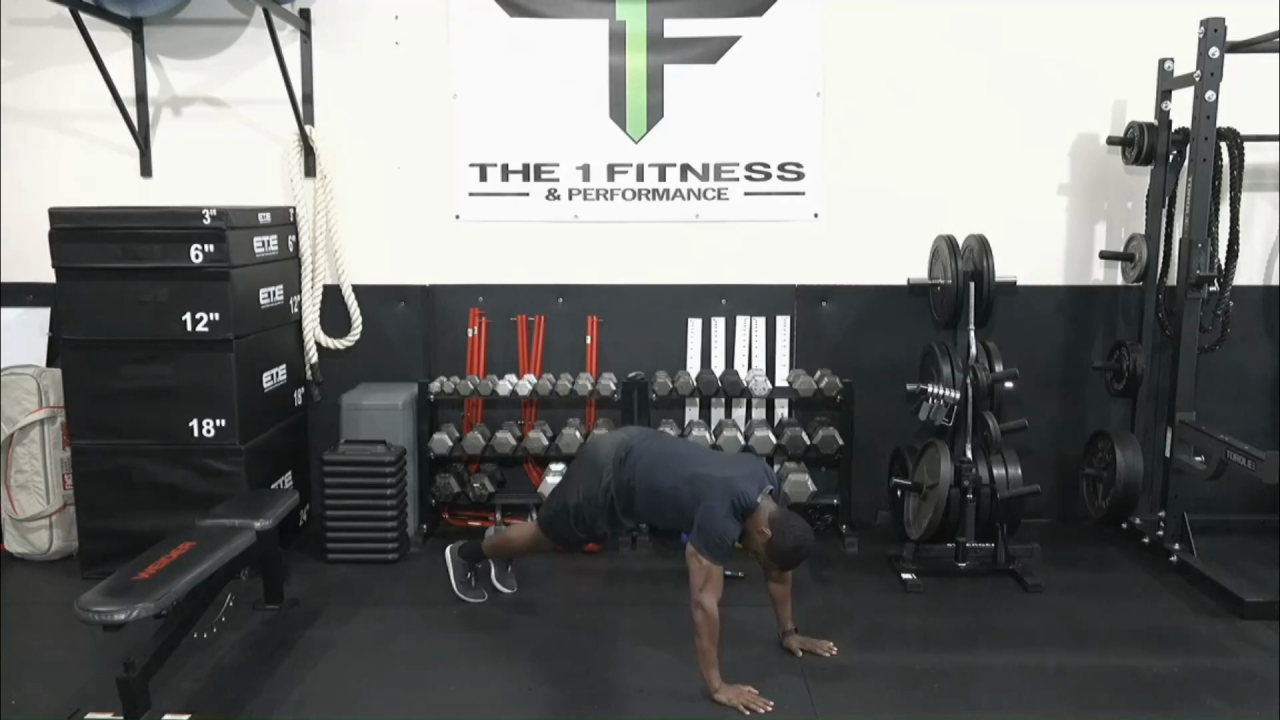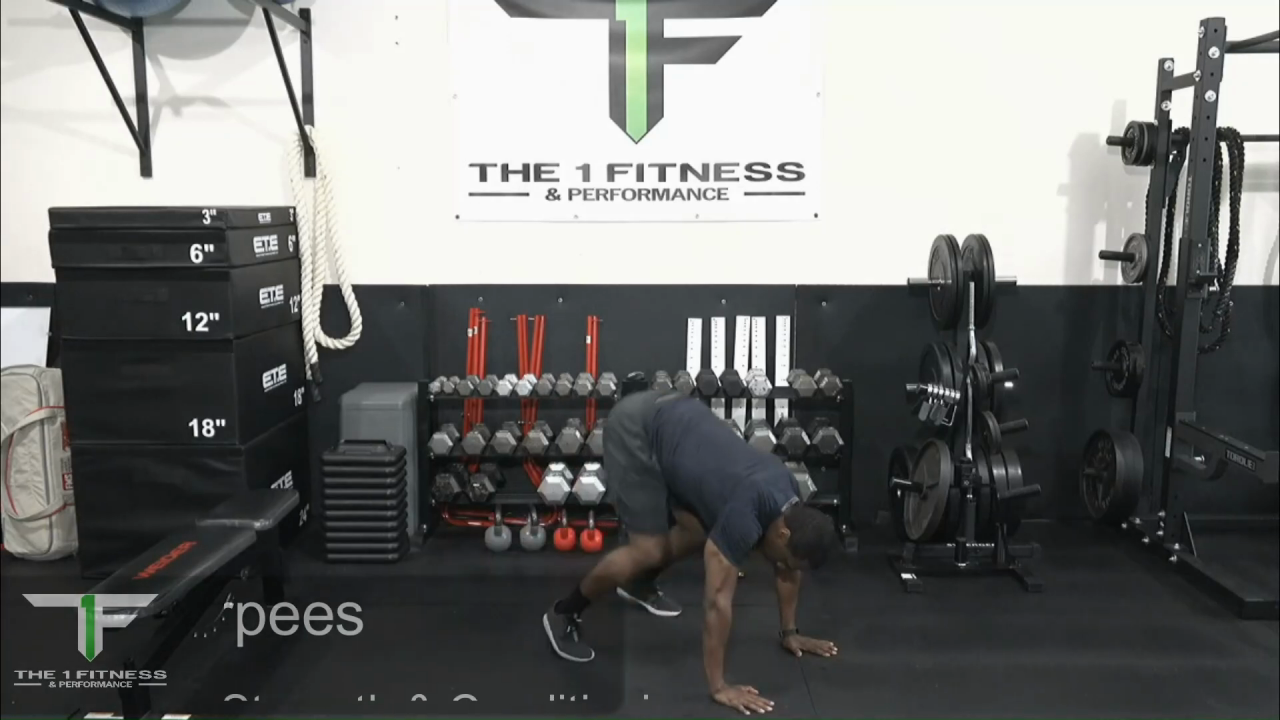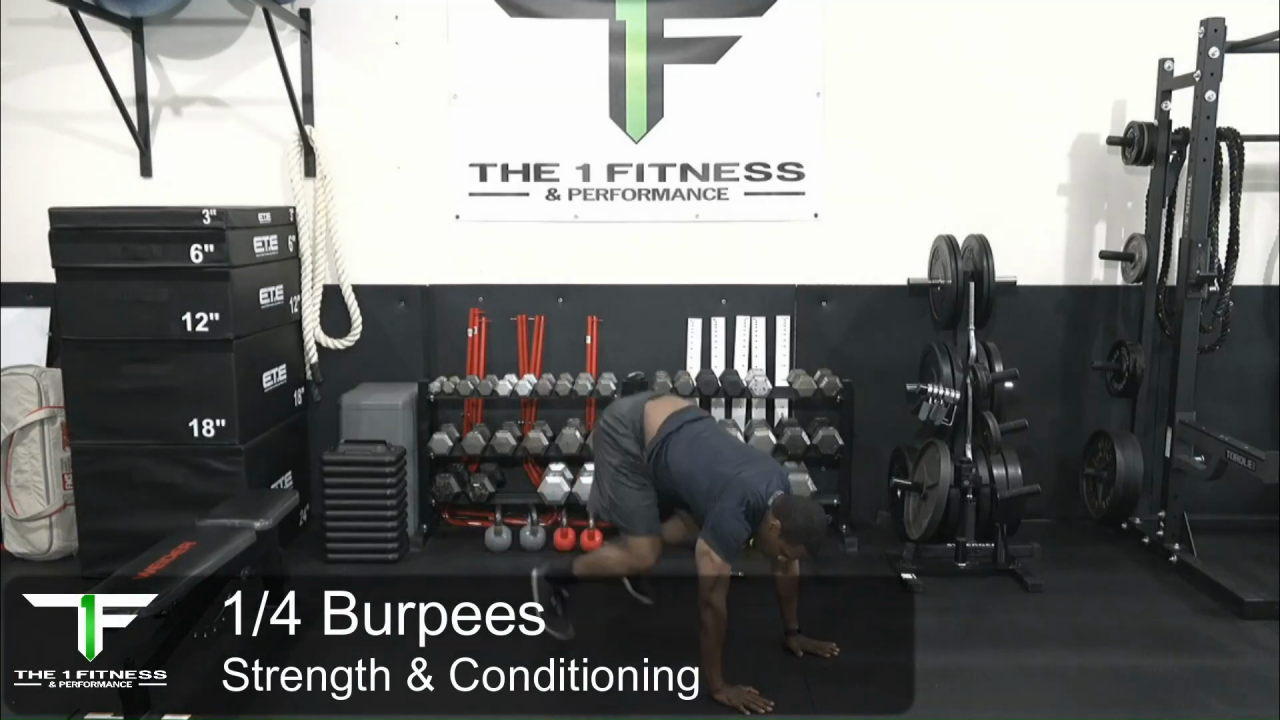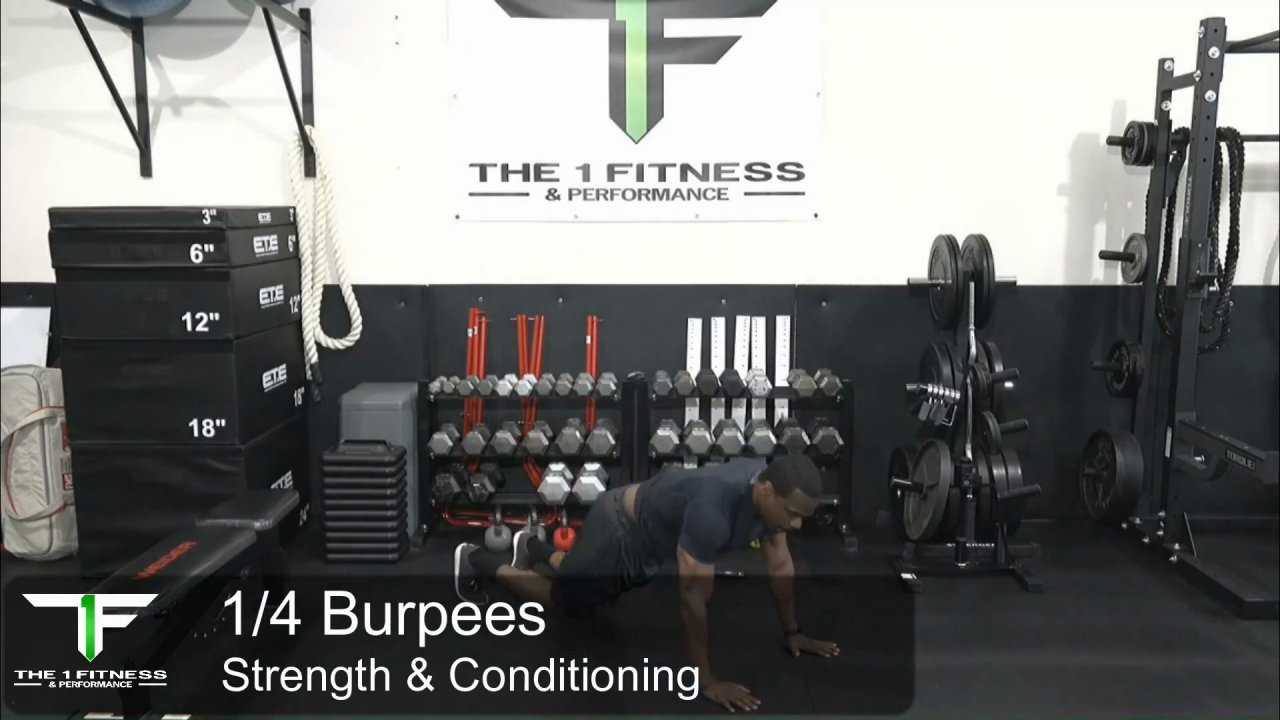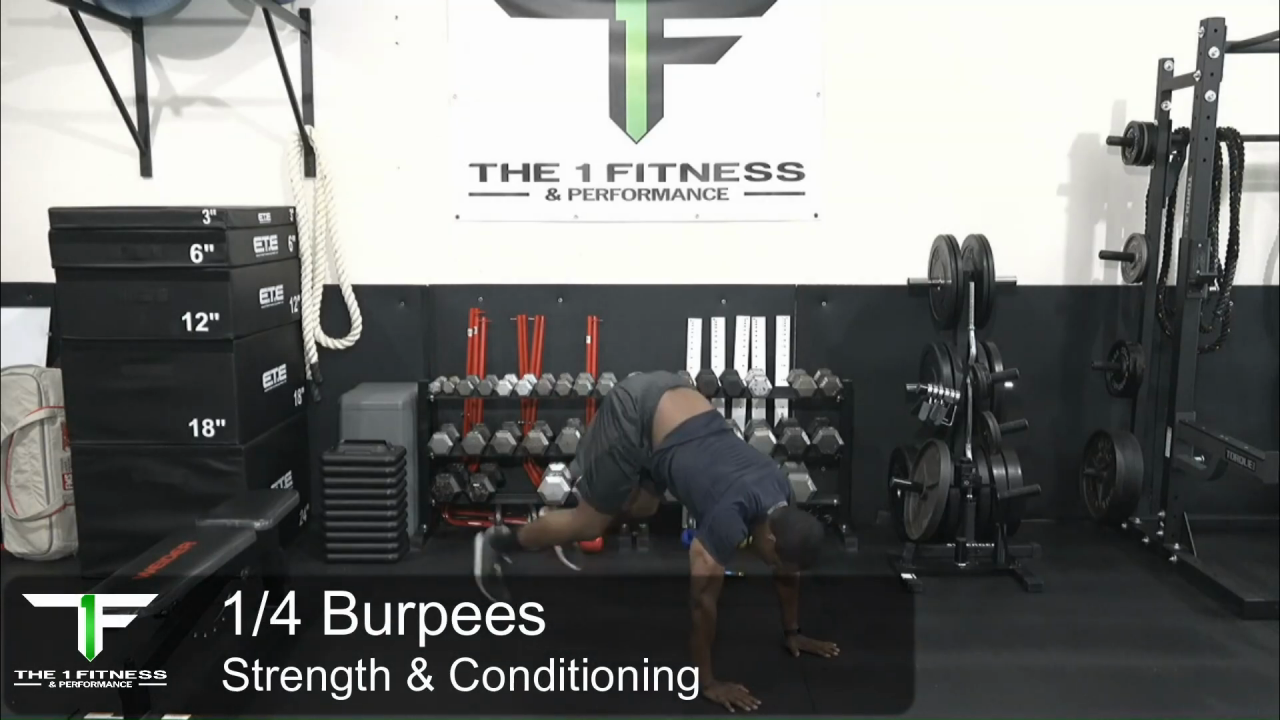
dt=1s
person 1, frame 1
left shoulder: (768, 488)
right shoulder: (721, 515)
left elbow: (777, 567)
right elbow: (704, 599)
left wrist: (789, 632)
right wrist: (717, 686)
left hip: (635, 450)
right hip: (609, 471)
left knee: (558, 532)
right knee: (549, 532)
left ankle: (500, 553)
right ankle: (466, 553)
person 1, frame 2
left shoulder: (789, 504)
right shoulder: (745, 515)
left elbow: (786, 571)
right elbow: (719, 600)
left wrist: (789, 633)
right wrist: (719, 687)
left hip: (670, 417)
right hip: (637, 426)
left knee: (697, 531)
right knee: (648, 551)
left ankle: (638, 584)
right ankle: (565, 612)
person 1, frame 3
left shoulder: (778, 490)
right shoulder: (733, 513)
left elbow: (786, 567)
right elbow: (713, 599)
left wrist: (793, 632)
right wrist: (718, 686)
right hip: (628, 428)
left knee: (697, 526)
right knee: (642, 557)
left ankle: (625, 536)
right ankle: (553, 579)
person 1, frame 4
left shoulder: (770, 484)
right shoulder: (713, 511)
left elbow: (780, 562)
right elbow: (693, 599)
left wrist: (792, 632)
right wrist: (706, 681)
left hip: (642, 518)
right hip: (621, 530)
left knee: (579, 573)
right knee: (564, 601)
left ankle: (532, 547)
right ankle: (476, 560)
person 1, frame 5
left shoulder: (780, 496)
right shoulder: (732, 517)
left elbow: (787, 570)
right elbow: (703, 598)
left wrist: (793, 633)
right wrist: (706, 682)
right hip: (636, 411)
left knee: (642, 505)
right knee: (590, 522)
left ankle: (561, 528)
right ankle: (500, 543)
